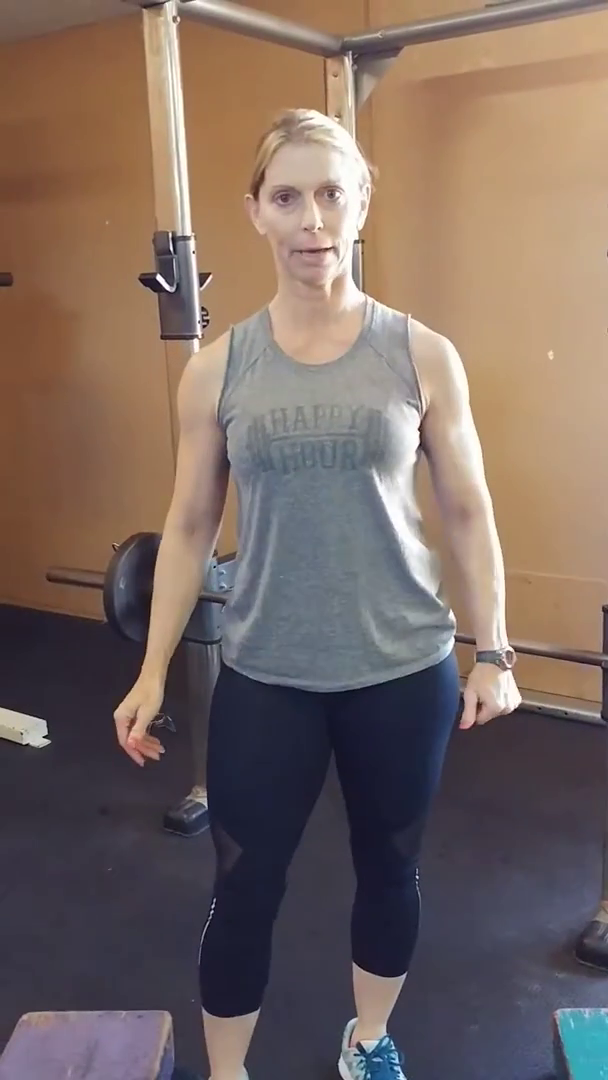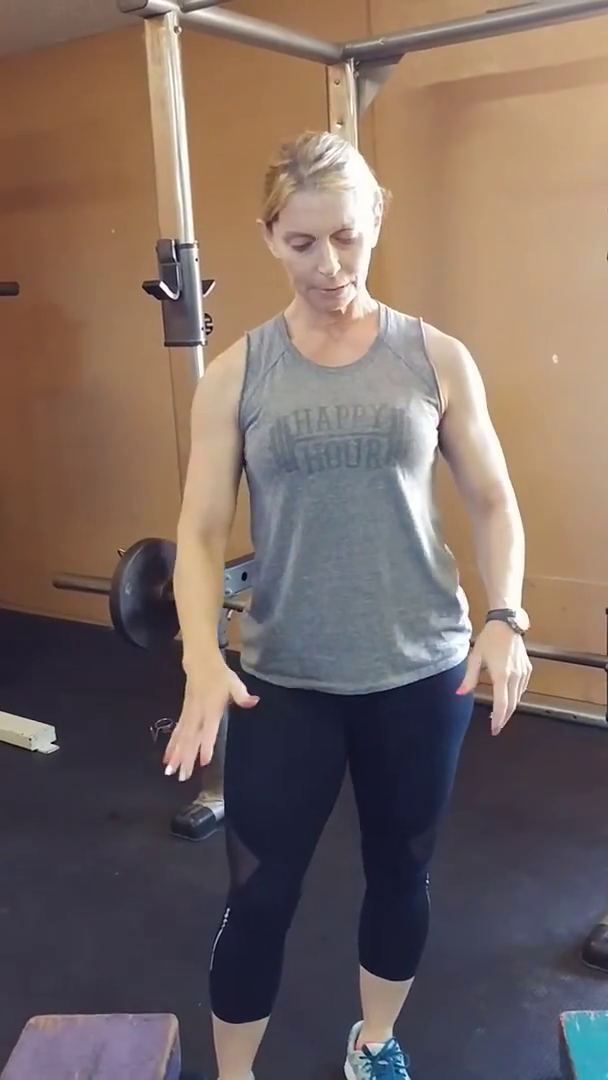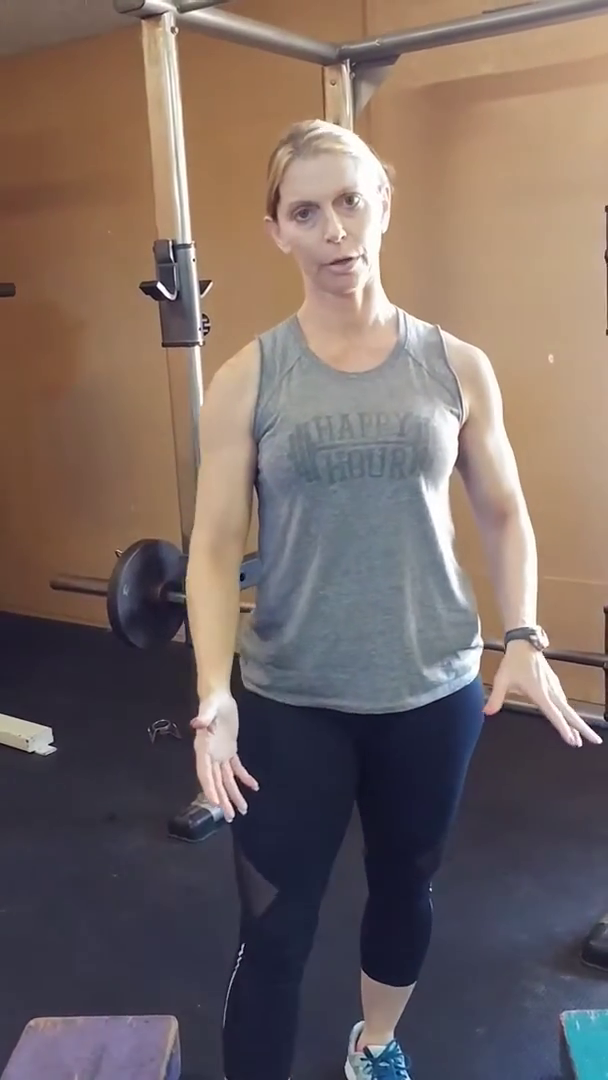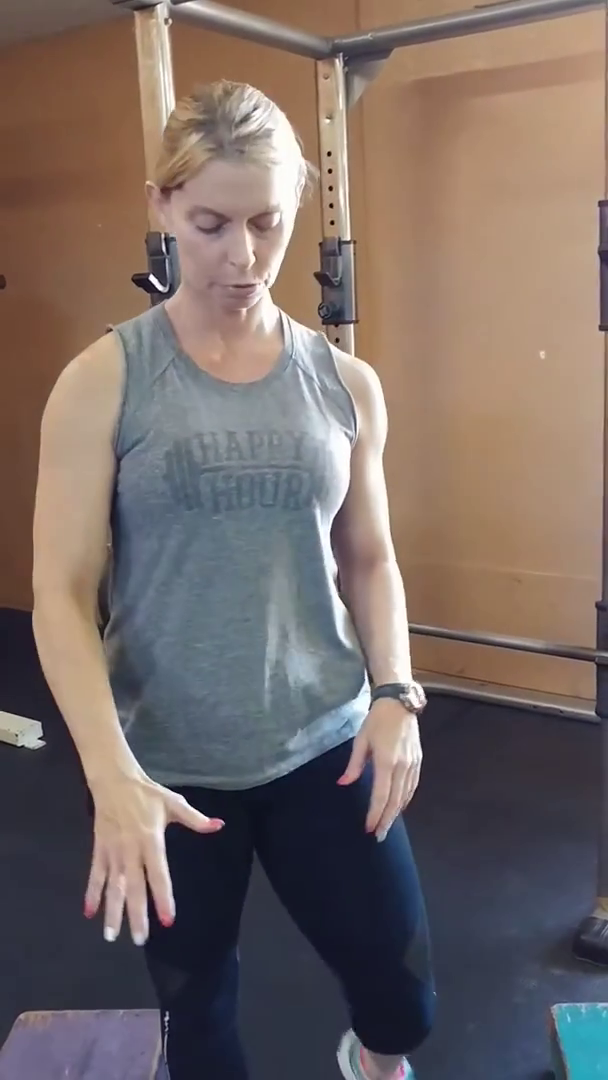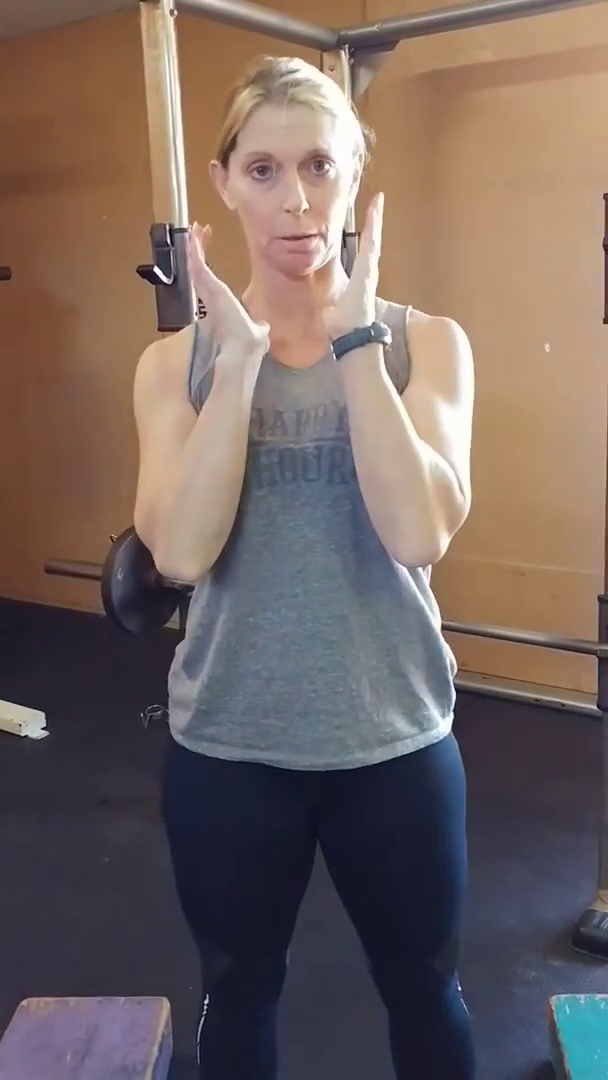
dt=1s
person 1, frame 1
left shoulder: (422, 356)
right shoulder: (218, 369)
left elbow: (467, 513)
right elbow: (189, 527)
left wrist: (494, 651)
right wrist: (153, 670)
left hip: (404, 671)
right hip: (265, 677)
left knee: (389, 870)
right knee: (244, 891)
person 1, frame 2
left shoulder: (437, 358)
right shoulder: (237, 373)
left elbow: (492, 503)
right elbow: (200, 532)
left wrist: (502, 618)
right wrist: (202, 660)
left hip: (423, 672)
right hip: (283, 681)
left knee: (400, 873)
right knee: (258, 897)
person 1, frame 3
left shoulder: (456, 367)
right shoulder: (247, 379)
left elbow: (504, 515)
right elbow: (214, 547)
left wrist: (522, 637)
right wrist: (212, 689)
left hip: (433, 689)
right hip: (290, 698)
left knee: (405, 887)
right knee: (275, 931)
person 1, frame 4
left shoulder: (347, 385)
right shoulder: (101, 382)
right elbow: (61, 594)
left wrist: (396, 694)
right wrist: (112, 772)
left hip: (323, 747)
right hip: (163, 765)
left knee: (400, 990)
person 1, frame 5
left shoulder: (425, 342)
right shoulder: (178, 361)
left elbow: (422, 532)
right elbow: (180, 551)
left wrist: (354, 338)
right wrist: (239, 355)
left hip: (396, 739)
right hip: (227, 746)
left knee: (425, 990)
right knee: (239, 994)
